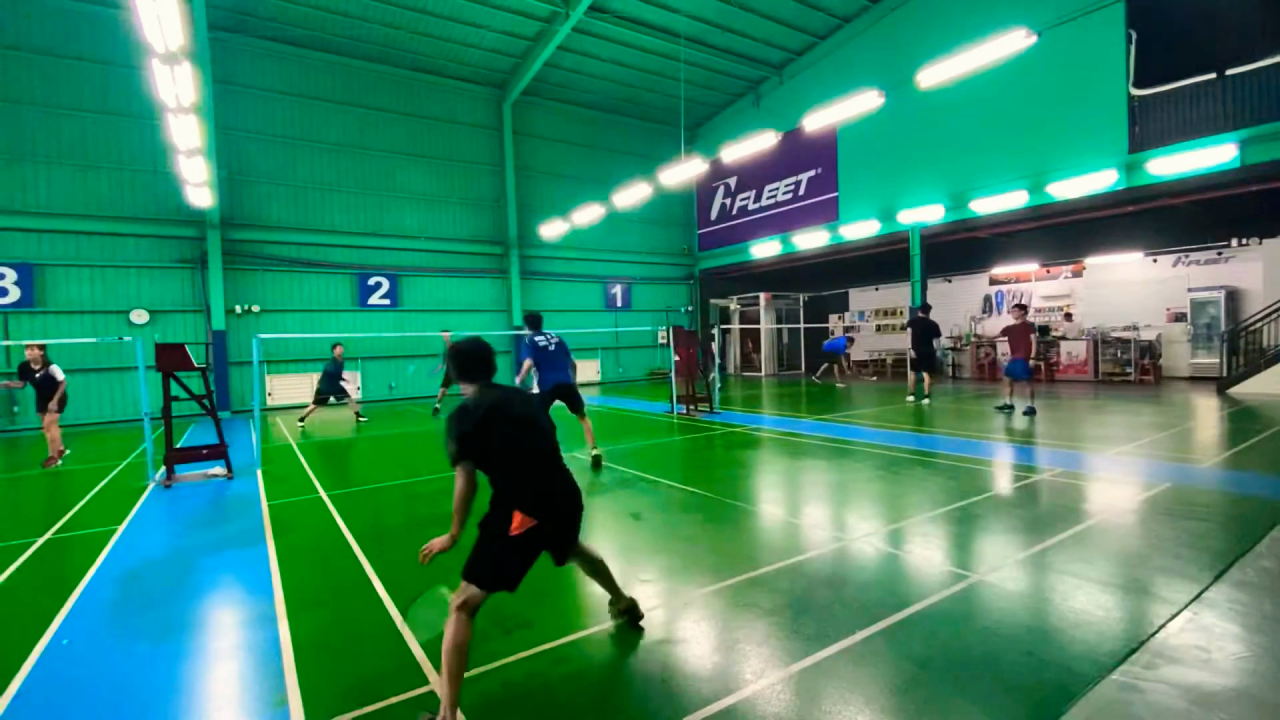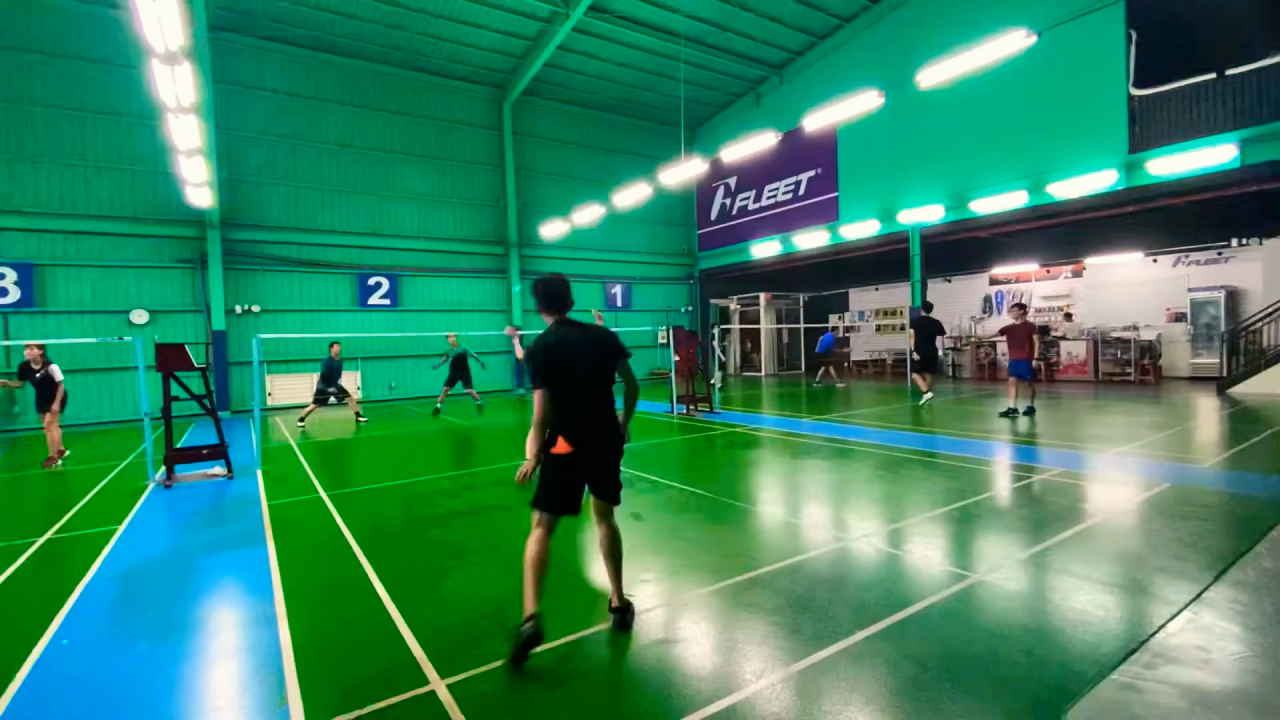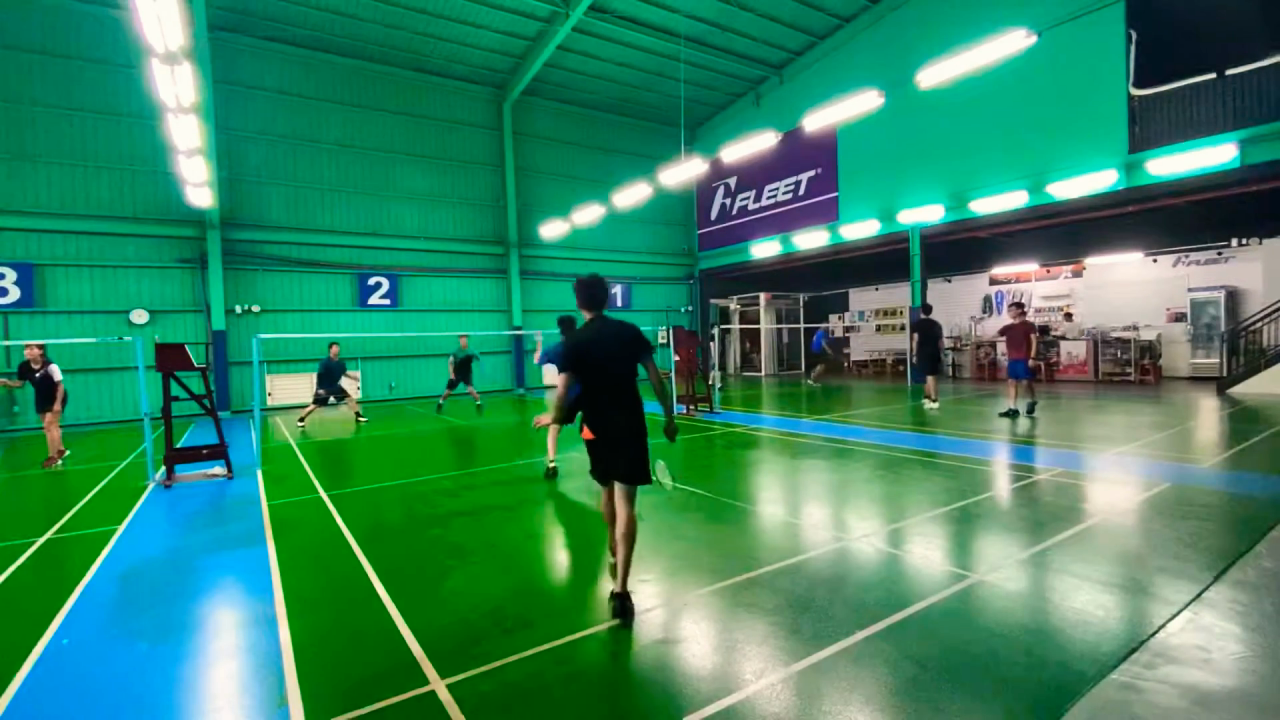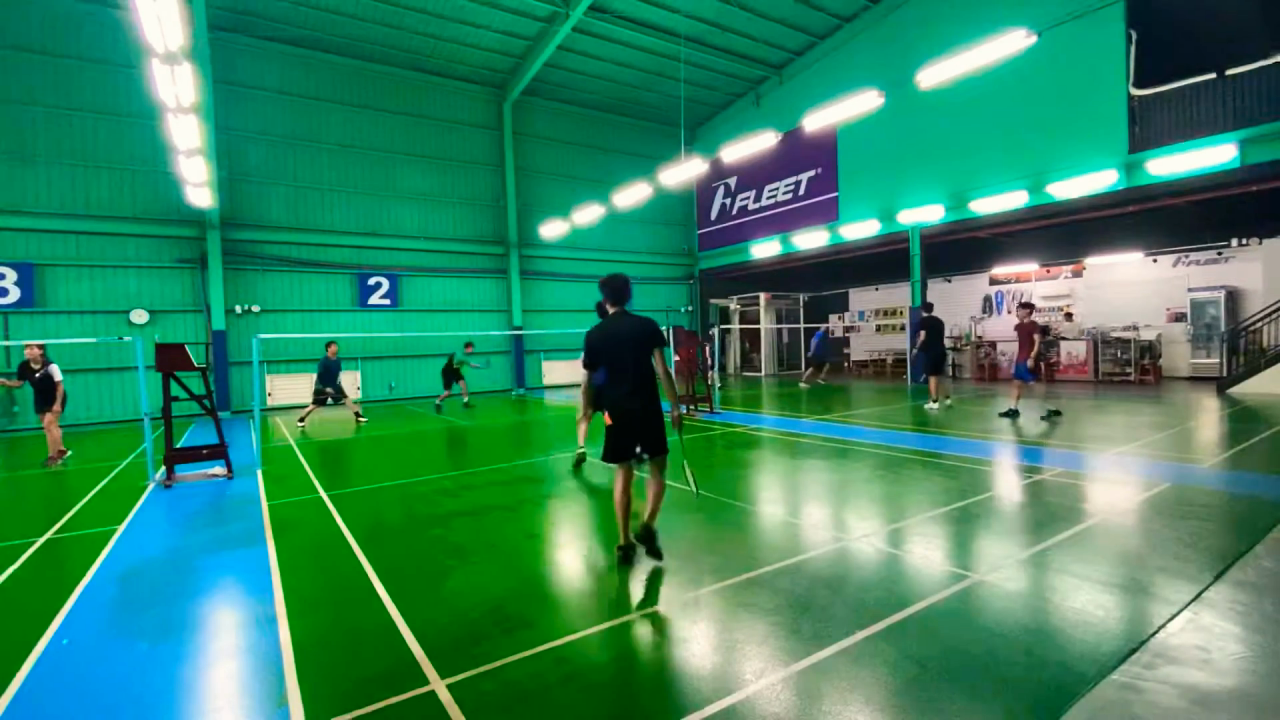
dt=0.3s
person 1, frame 1
left shoulder: (463, 416)
right shoulder: (528, 400)
left elbow: (466, 483)
left wrist: (452, 535)
left hip: (521, 513)
right hip: (565, 499)
left knee: (463, 606)
right knee: (575, 550)
right ankle: (623, 602)
person 1, frame 2
left shoulder: (540, 348)
right shoulder: (604, 336)
left elbow: (541, 407)
right elbow: (631, 386)
left wrist: (534, 455)
right wrist: (624, 427)
left hip: (566, 444)
right hip: (607, 440)
left knee: (542, 529)
right knee: (605, 518)
left ankle: (531, 617)
right ankle: (619, 604)
person 1, frame 3
left shoulder: (573, 341)
right shoulder: (630, 332)
left elbow: (563, 392)
right elbow: (656, 379)
left wrist: (553, 417)
right wrist: (669, 416)
left hip: (596, 427)
right hip: (631, 425)
left knee: (608, 491)
right knee: (626, 504)
left ankle: (616, 554)
right ankle: (620, 591)
person 1, frame 4
left shoulder: (594, 335)
right shoulder: (647, 326)
left elbow: (588, 381)
right elbow: (662, 370)
left wrist: (585, 410)
right wrist: (675, 406)
left hip: (616, 412)
right hip: (647, 409)
left knee: (623, 476)
right knee: (657, 471)
left ankle: (624, 543)
right ankle: (647, 525)
